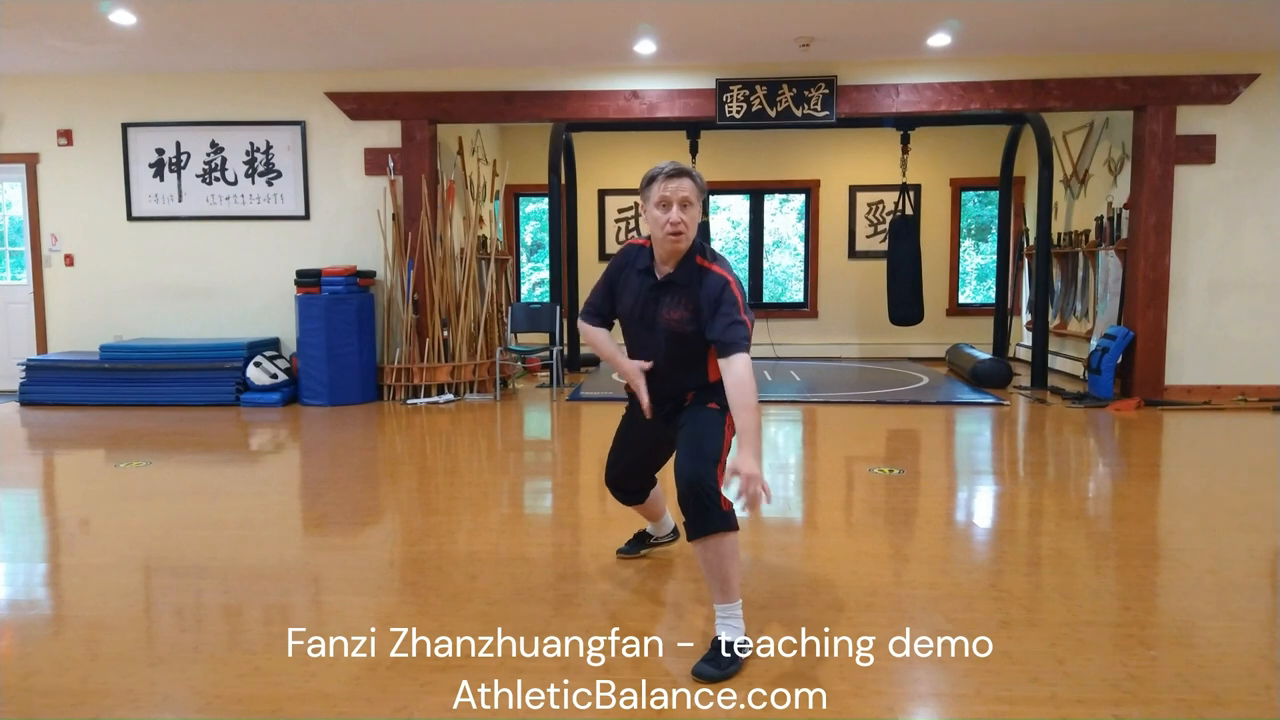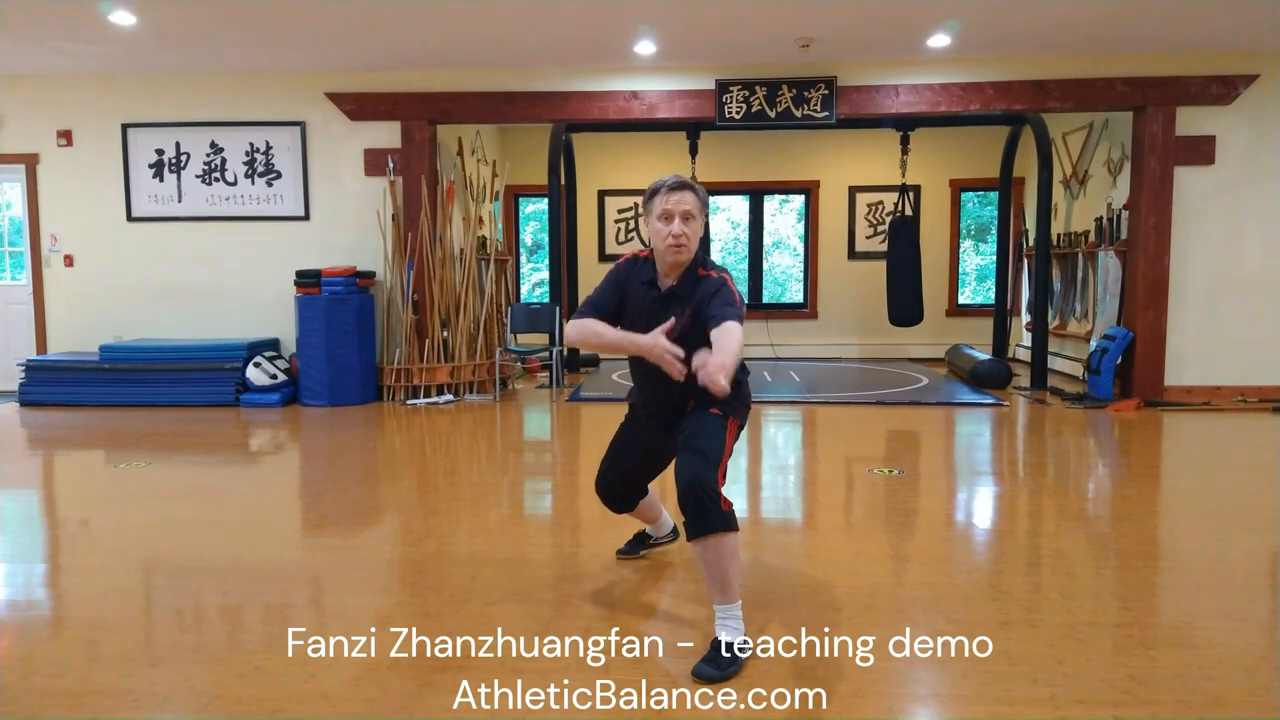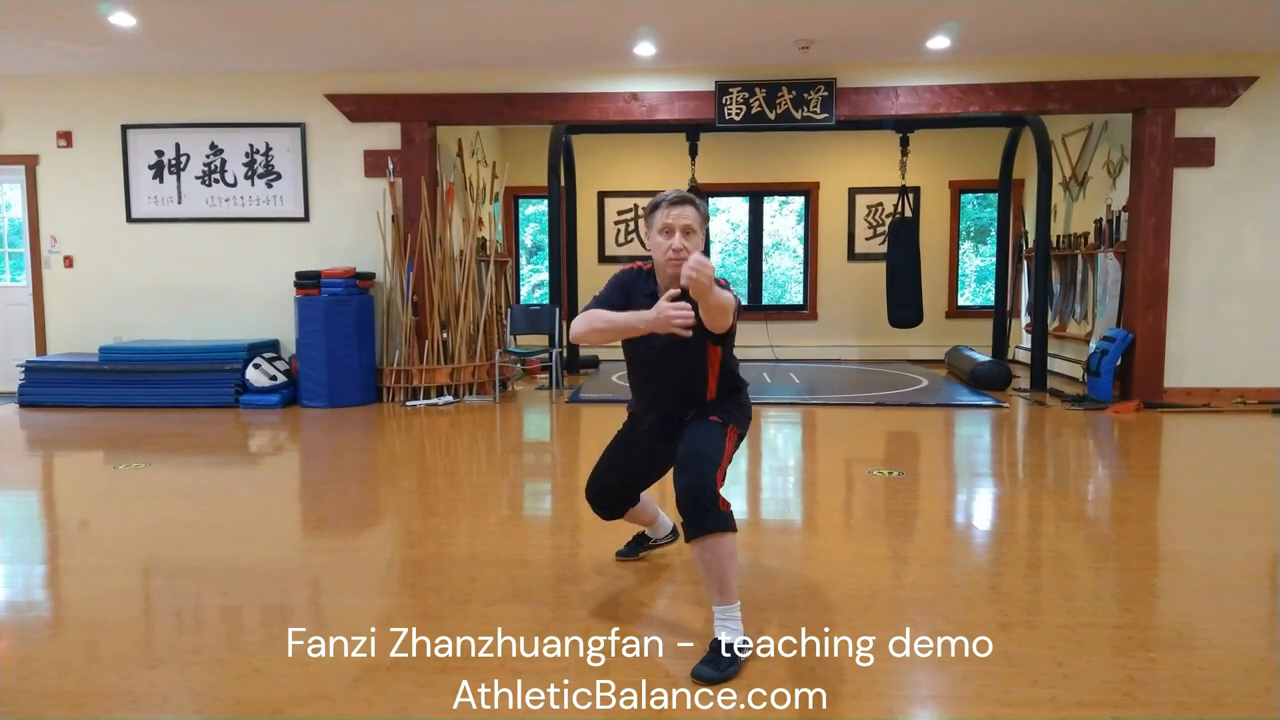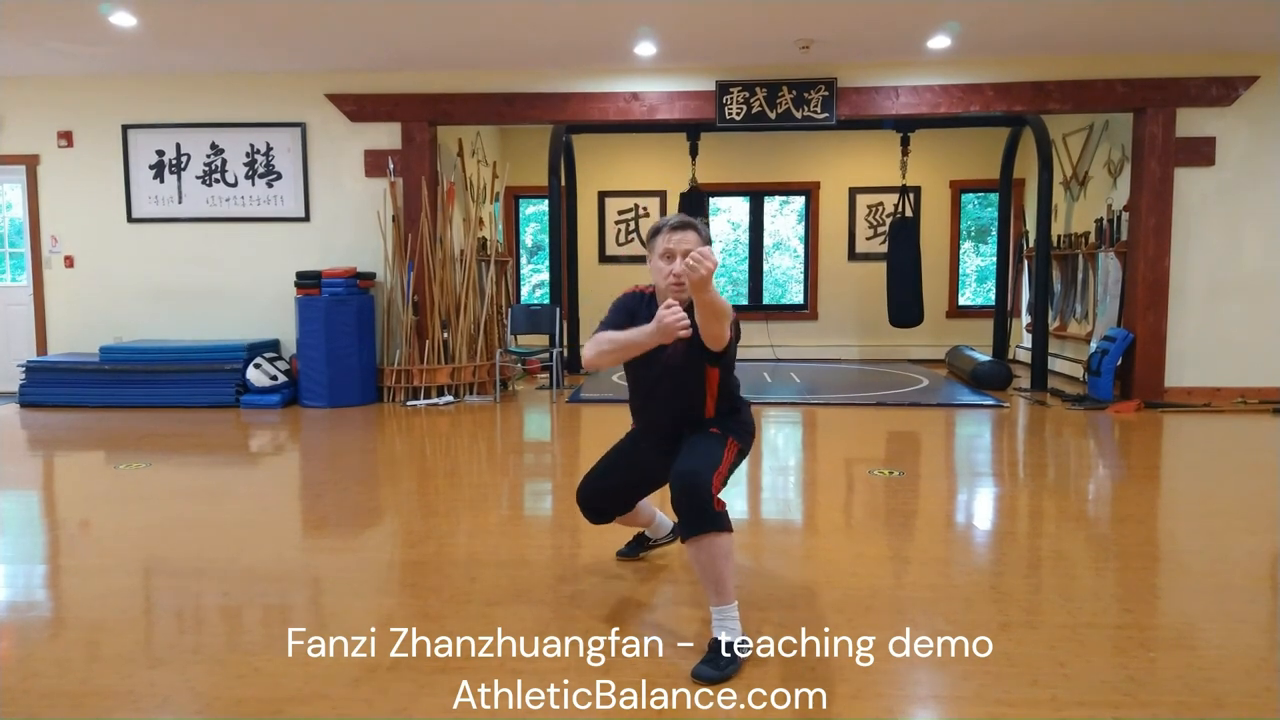
dt=0.2s
person 1, frame 1
left shoulder: (716, 280)
right shoulder: (628, 259)
left elbow: (737, 360)
right elbow: (590, 323)
left wrist: (748, 451)
right wrist: (621, 363)
left hip: (705, 399)
right hip: (649, 397)
left knee: (696, 487)
right knee: (621, 481)
left ankle: (731, 632)
right ankle: (661, 528)
person 1, frame 2
left shoulder: (715, 284)
right shoulder: (630, 271)
left elbow: (730, 330)
right elbow: (575, 329)
left wrist: (721, 363)
right wrist: (642, 343)
left hip: (707, 405)
right hip: (651, 404)
left knee: (697, 486)
right knee: (613, 489)
left ankle: (731, 632)
right ankle: (660, 528)
person 1, frame 3
left shoulder: (715, 291)
right shoulder: (630, 282)
left elbow: (721, 313)
right elbow: (580, 329)
left wrist: (705, 289)
right wrist: (651, 320)
left hip: (712, 411)
right hip: (651, 414)
left knee: (696, 488)
right knee: (603, 495)
left ankle: (730, 633)
right ankle: (659, 530)
person 1, frame 4
left shoulder: (710, 314)
right shoulder: (633, 305)
left elbow: (719, 326)
right elbow: (591, 355)
left wrist: (703, 290)
right wrist: (654, 332)
left hip: (716, 428)
right hip: (653, 432)
left knee: (692, 487)
right knee: (593, 500)
left ankle: (728, 634)
right ankle: (658, 529)
